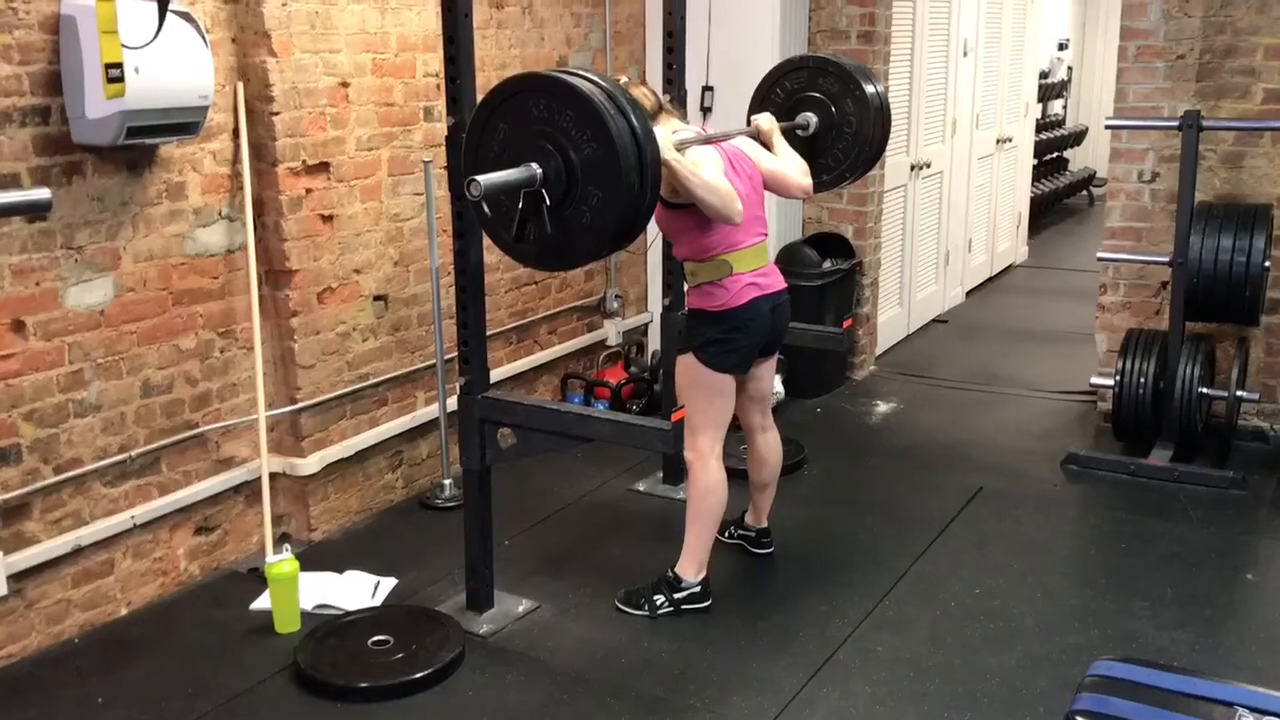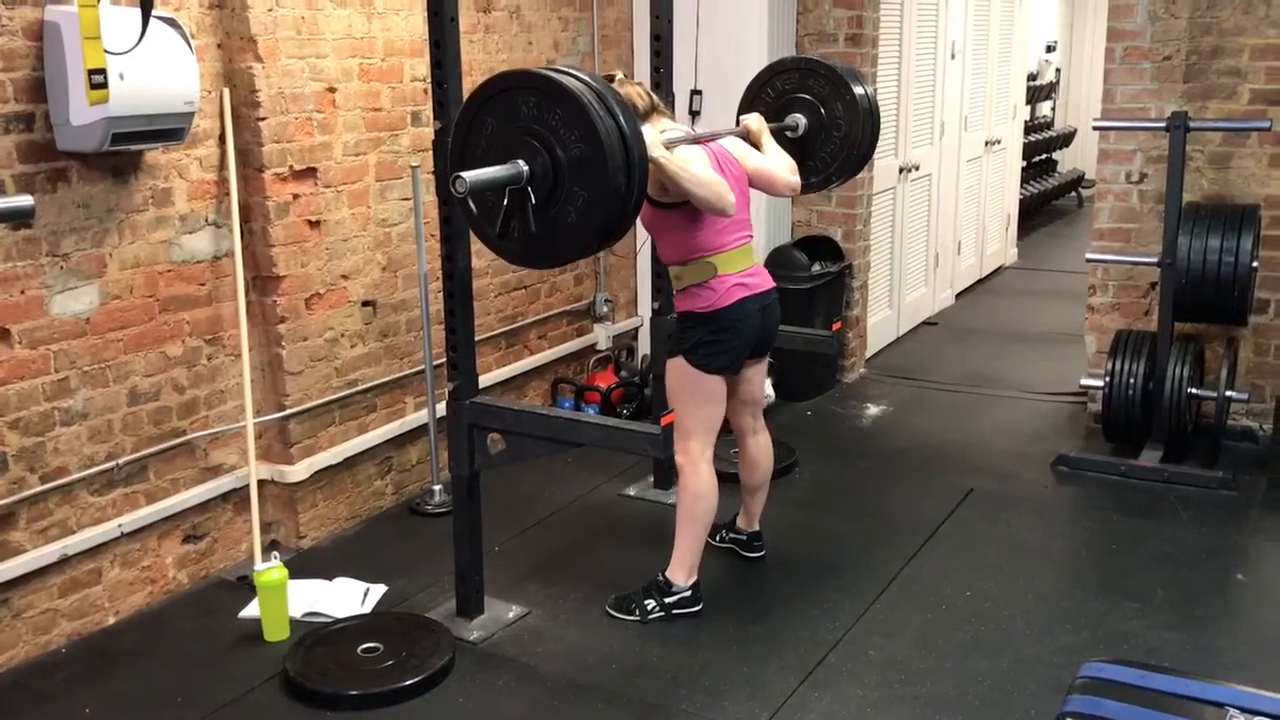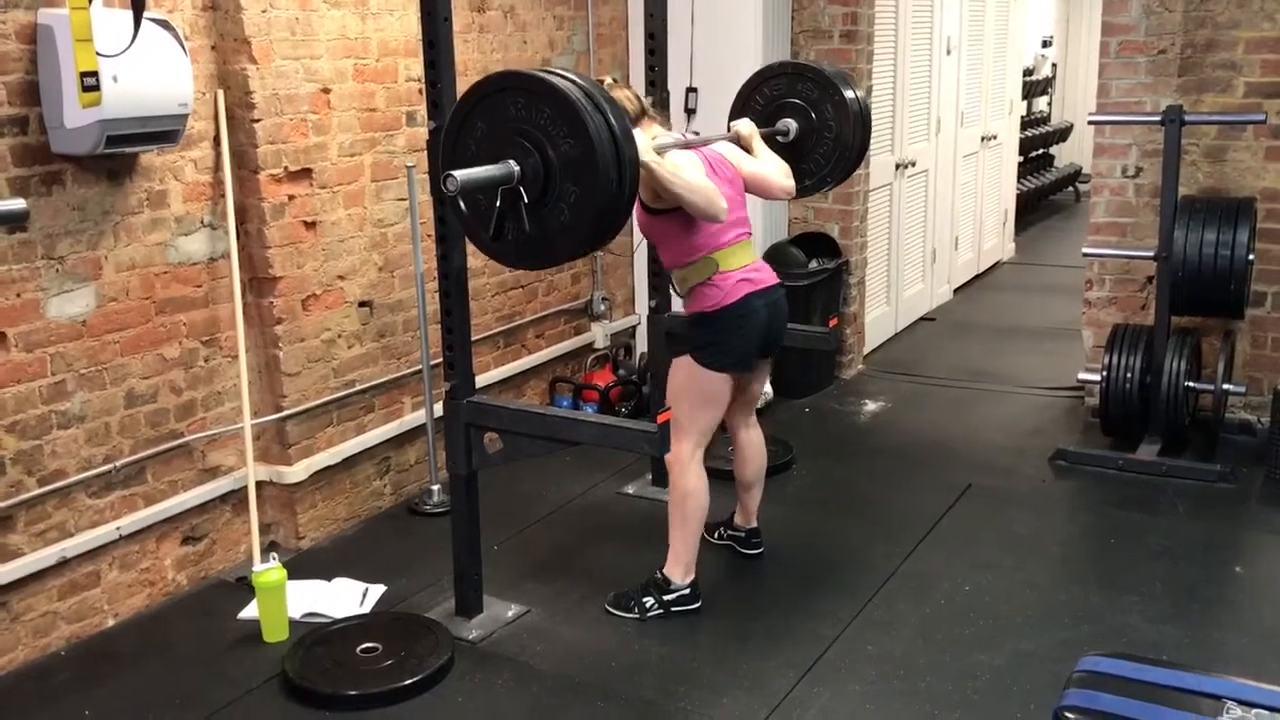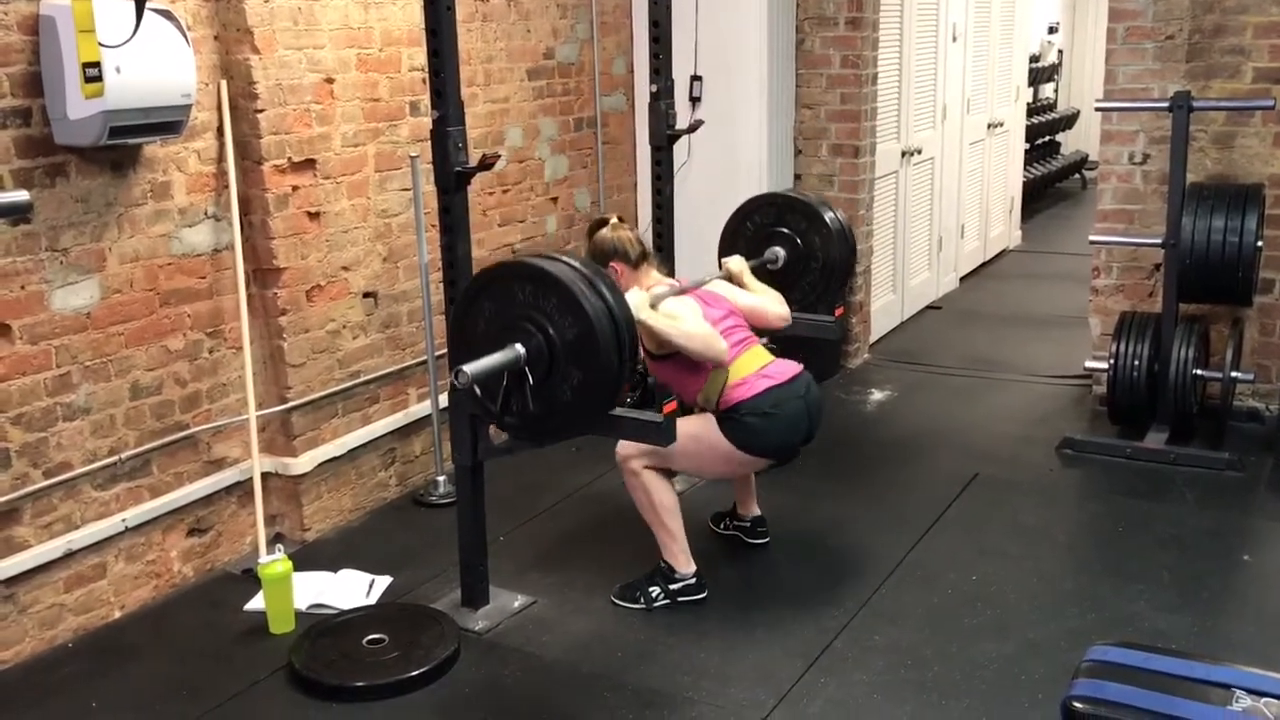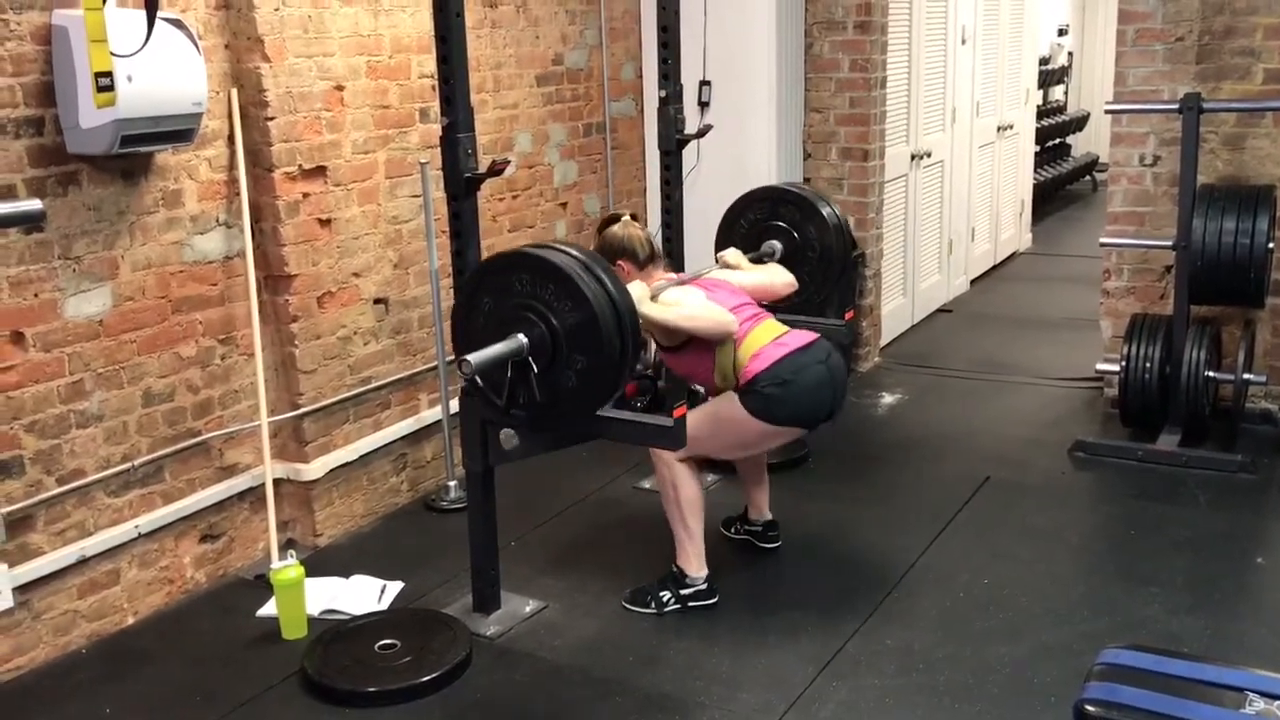
dt=1s
person 1, frame 1
left shoulder: (681, 158)
right shoulder: (735, 142)
left elbow: (730, 208)
right elbow: (801, 182)
left wrist: (667, 157)
right wrist: (774, 133)
left hip: (724, 312)
right hip: (771, 298)
left knee: (702, 448)
right knee: (758, 421)
left ankle: (688, 581)
right ankle: (756, 526)
person 1, frame 2
left shoulder: (664, 161)
right shoulder: (722, 143)
left elbow: (723, 201)
right elbow: (789, 181)
left wrist: (656, 154)
right wrist: (761, 135)
left hip: (713, 314)
right hip: (760, 299)
left knee: (693, 452)
right knee: (749, 424)
left ankle: (679, 586)
right ankle: (748, 530)
person 1, frame 3
left shoulder: (661, 164)
right shoulder: (717, 148)
left elbow: (714, 206)
right elbow: (785, 185)
left wrist: (648, 160)
right wrist: (753, 139)
left hip: (723, 312)
right hip: (767, 298)
left knee: (683, 451)
right knee: (742, 420)
left ankle: (678, 583)
right ankle: (745, 526)
person 1, frame 4
left shoulder: (658, 309)
right shoulder: (705, 286)
left elbow: (716, 349)
right elbow: (780, 314)
left wrist: (643, 317)
right wrist: (743, 275)
left hip: (770, 418)
right hip: (802, 395)
left knee: (635, 454)
right knee: (721, 425)
left ankle: (681, 576)
right ankle: (749, 517)
person 1, frame 5
left shoulder: (660, 301)
right shoulder: (708, 277)
left elbow: (724, 324)
right elbow: (786, 282)
left wrist: (643, 310)
right wrist: (741, 263)
left hip: (791, 386)
right hip: (824, 366)
left knee: (670, 448)
right knee: (737, 418)
left ankle: (692, 581)
right ankle: (760, 522)
